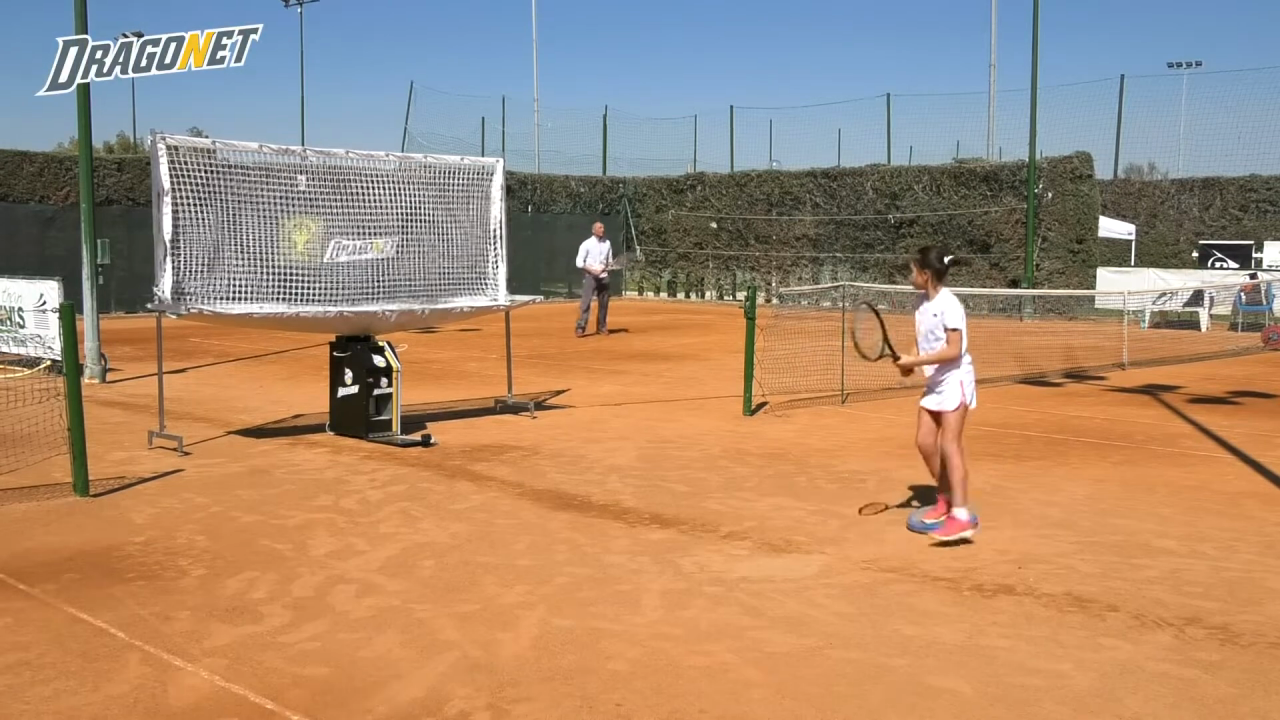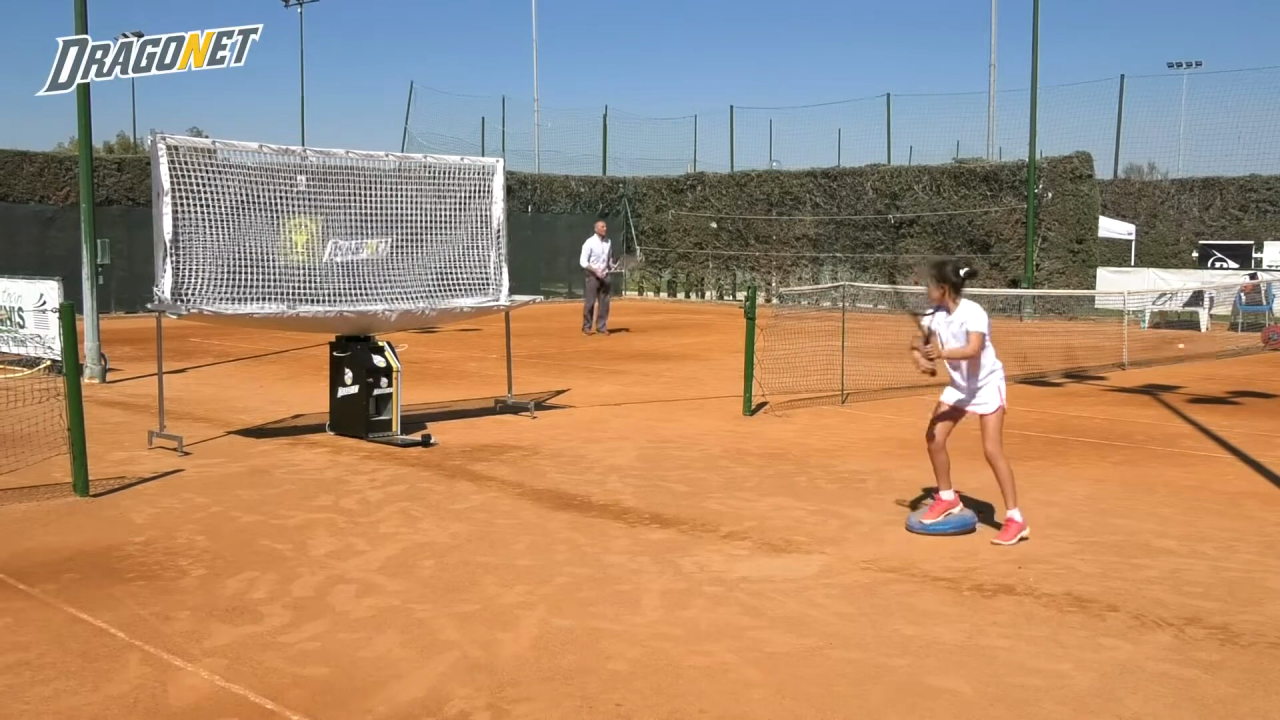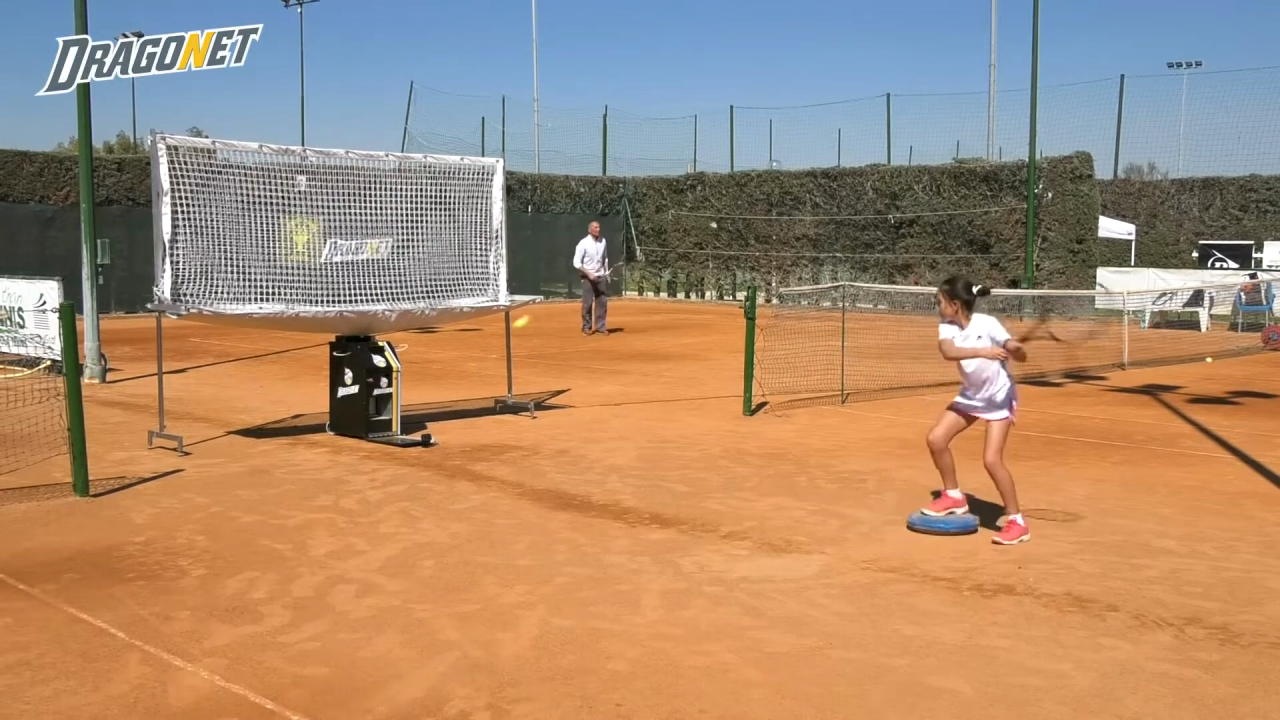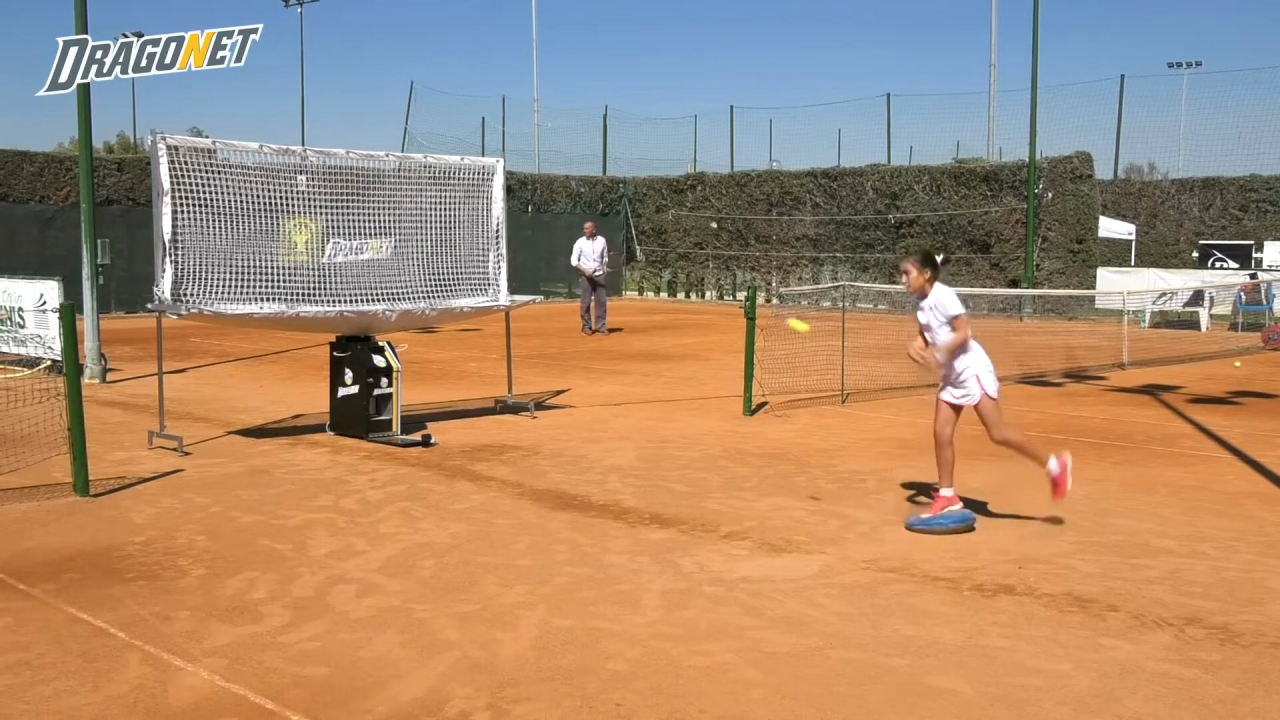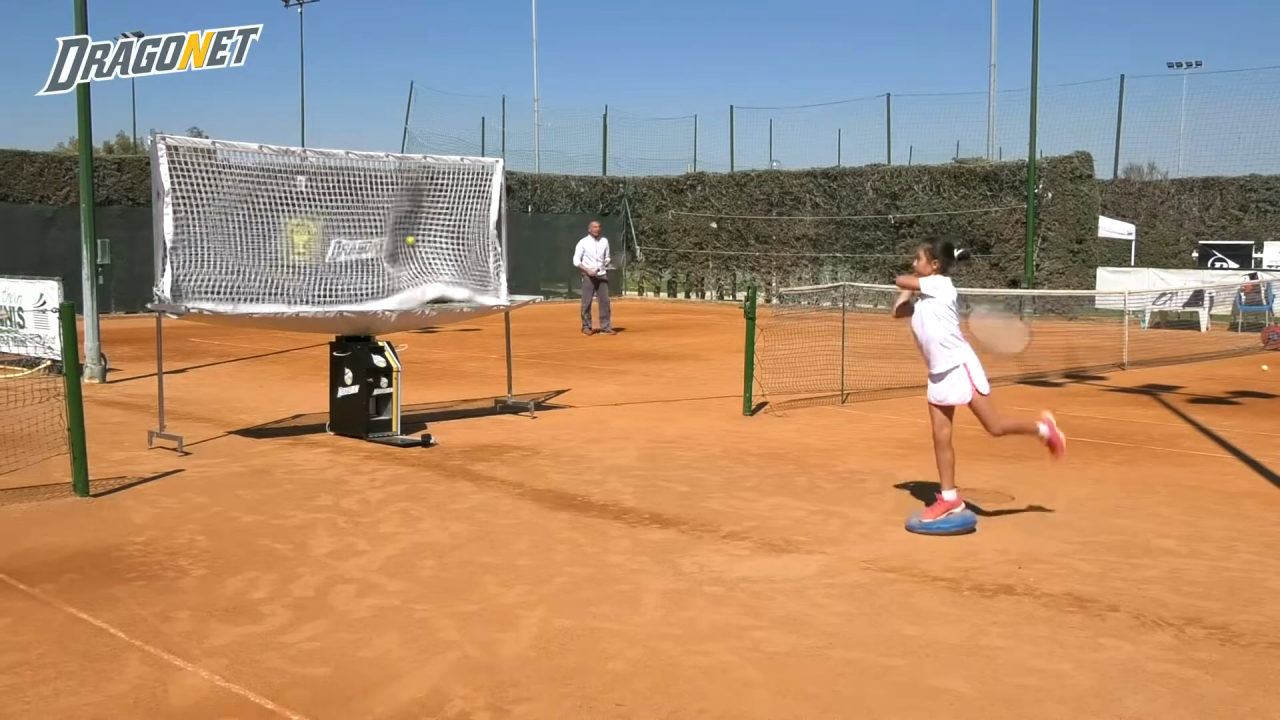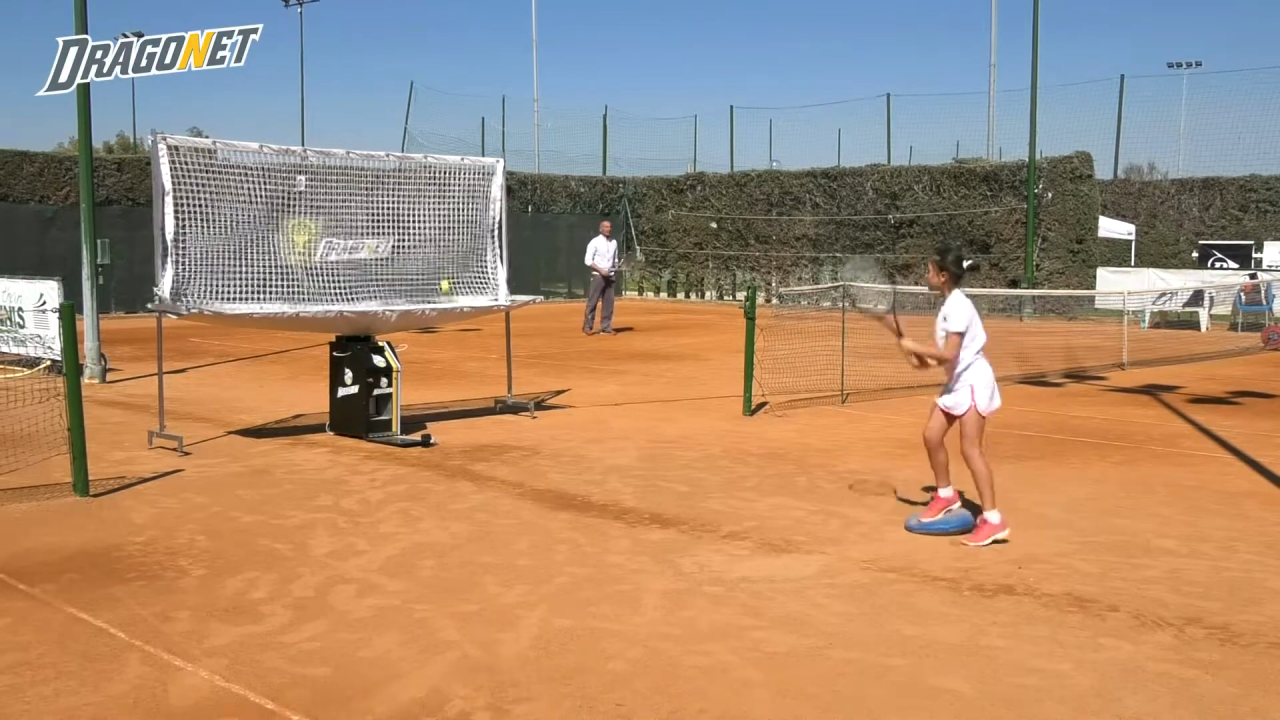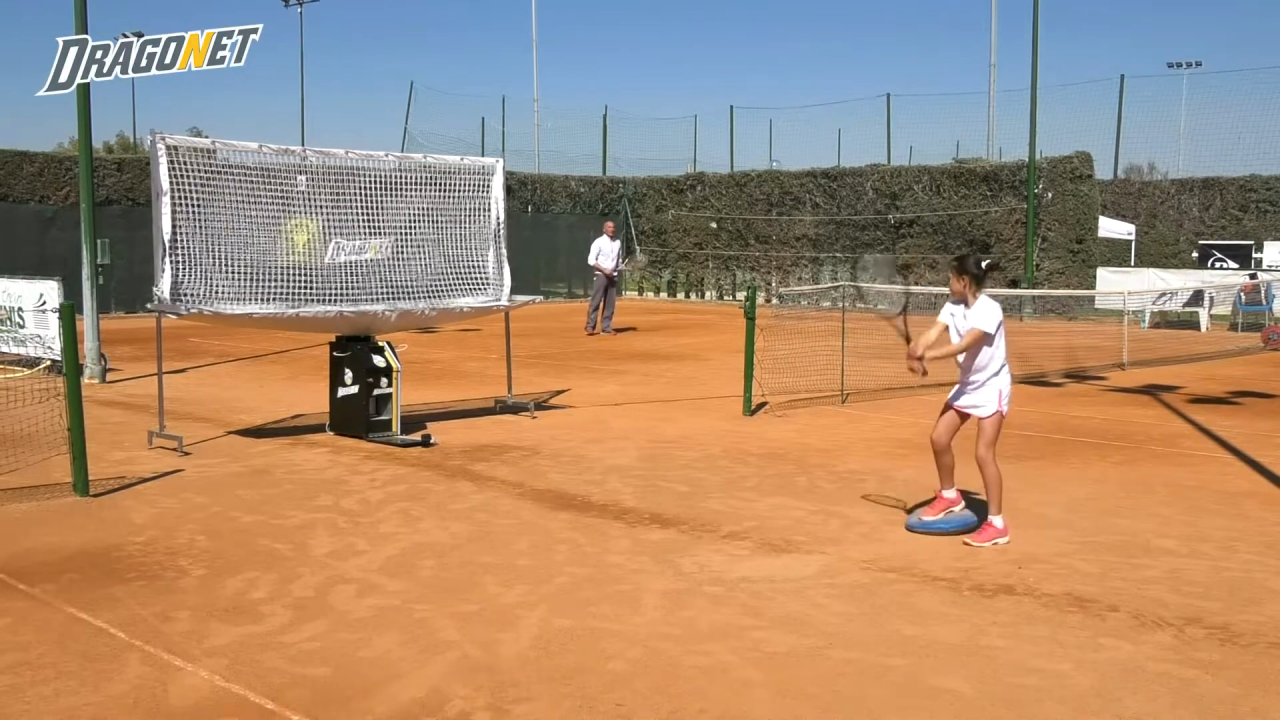
dt=0.4s
person 1, frame 1
left shoulder: (950, 304)
right shoulder: (921, 303)
left elbow: (953, 351)
left wrist: (915, 360)
right wrist: (911, 363)
left hip: (955, 379)
right hip: (934, 382)
left knee: (949, 445)
right knee: (925, 443)
left ankle: (961, 518)
right ankle: (948, 501)
person 1, frame 2
left shoulder: (973, 312)
right shoulder: (935, 314)
left elbow: (973, 349)
right elbow: (920, 340)
left wrist: (941, 350)
right wrist: (921, 357)
left hip: (987, 385)
right hip: (958, 386)
left knee: (992, 450)
right knee: (933, 437)
left ankle: (1015, 519)
right ankle: (947, 499)
person 1, frame 3
left shoulder: (988, 324)
right shoulder: (948, 328)
left elbow: (1012, 354)
right elbow: (950, 351)
left wrist: (1016, 350)
right wrist: (983, 351)
left hip: (999, 396)
right hip: (970, 396)
left knee: (991, 460)
right knee: (936, 439)
left ankle: (1017, 521)
right ankle: (953, 497)
person 1, frame 4
left shoulder: (944, 295)
right shoulder: (919, 304)
left elbow: (964, 333)
right elbow: (926, 338)
left wrist: (938, 355)
right wrist: (918, 348)
left hip: (974, 372)
right hip: (951, 378)
left knee: (998, 435)
right knee: (942, 435)
left ankle: (1053, 465)
right ankle: (947, 497)
person 1, frame 5
left shoulder: (939, 284)
right shoulder: (923, 295)
left elbow: (901, 280)
right elbow: (897, 310)
left wrist: (915, 279)
right wrist: (911, 287)
left hip: (962, 368)
right hip: (939, 375)
left knee: (995, 426)
right knee: (940, 437)
left ankle: (1044, 428)
right ankle: (949, 498)
person 1, frame 6
left shoulder: (957, 306)
right shoulder: (950, 304)
left elbow: (949, 354)
left wrist: (914, 347)
right wrist: (923, 354)
left hip: (973, 382)
right hip: (957, 383)
left knee: (971, 450)
right knee: (932, 437)
left ankle: (993, 521)
right ankle: (946, 497)
person 1, frame 7
left shoulder: (989, 309)
right shoulder: (953, 307)
left elbow: (962, 345)
right elbow: (934, 332)
left wrist: (927, 356)
right wrist: (917, 350)
left hip: (992, 388)
right hip: (966, 386)
left knee: (984, 454)
right knee: (940, 438)
left ankle: (997, 525)
right ankle: (949, 497)
